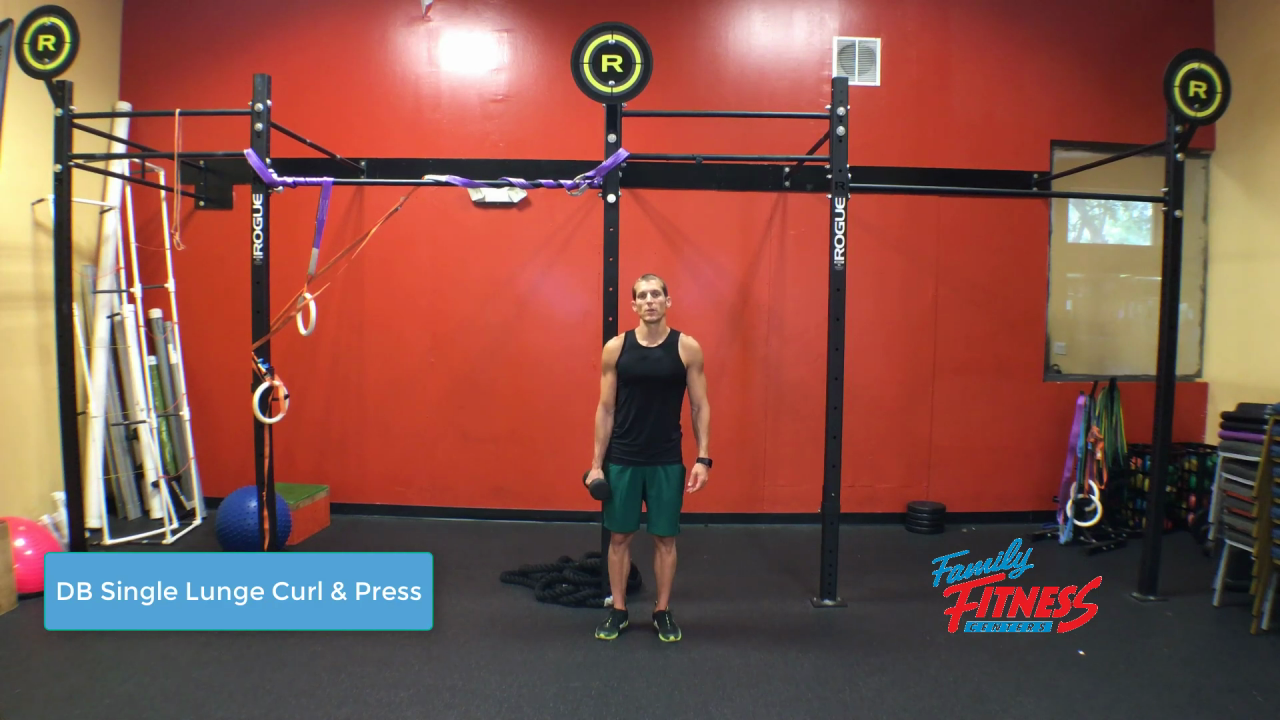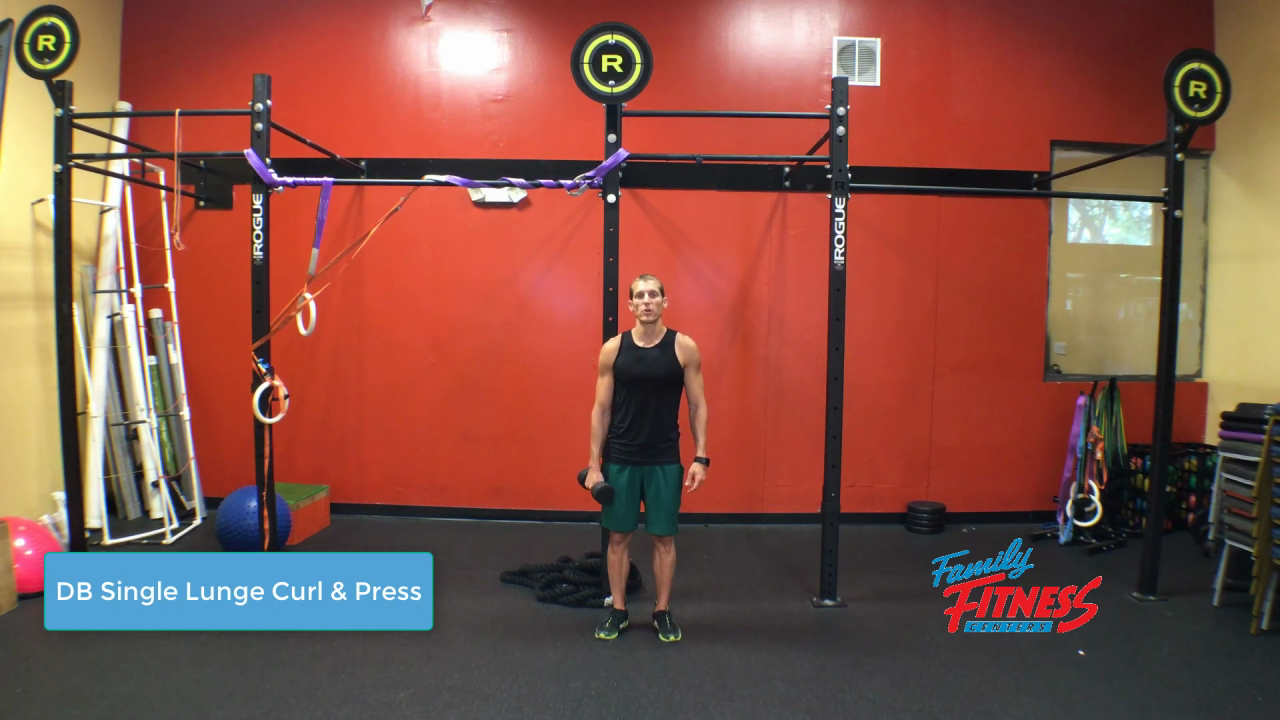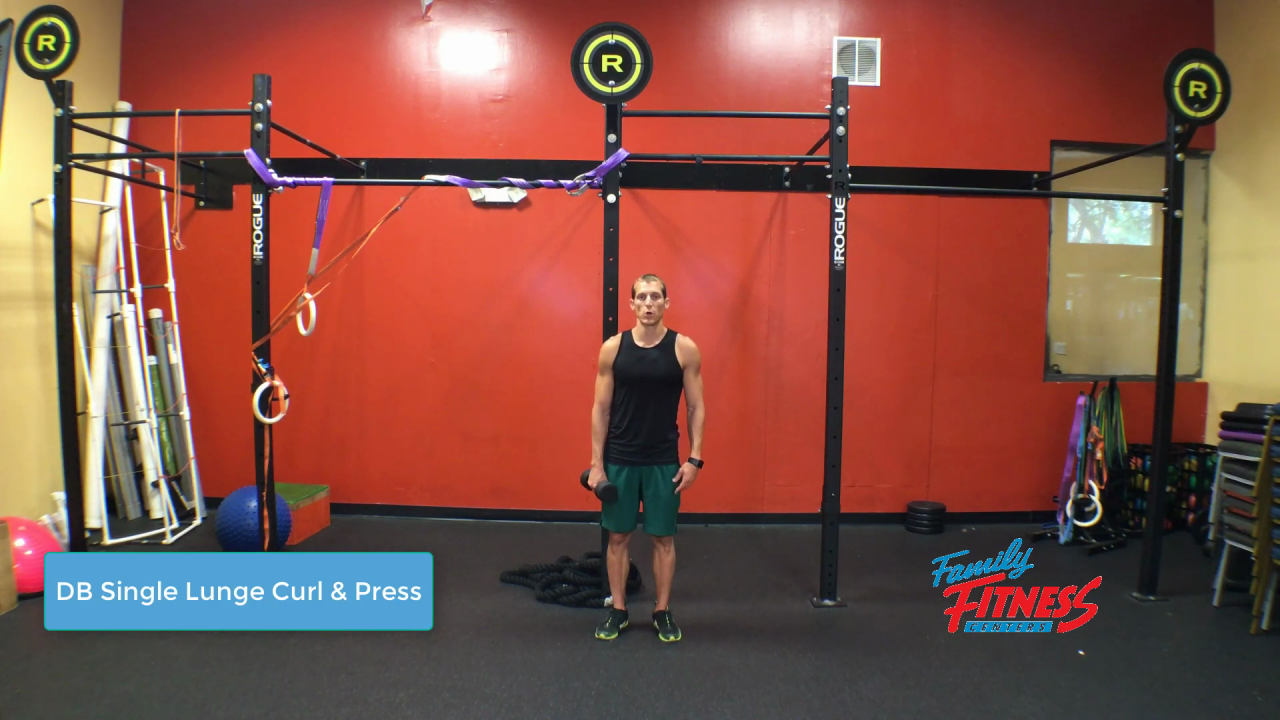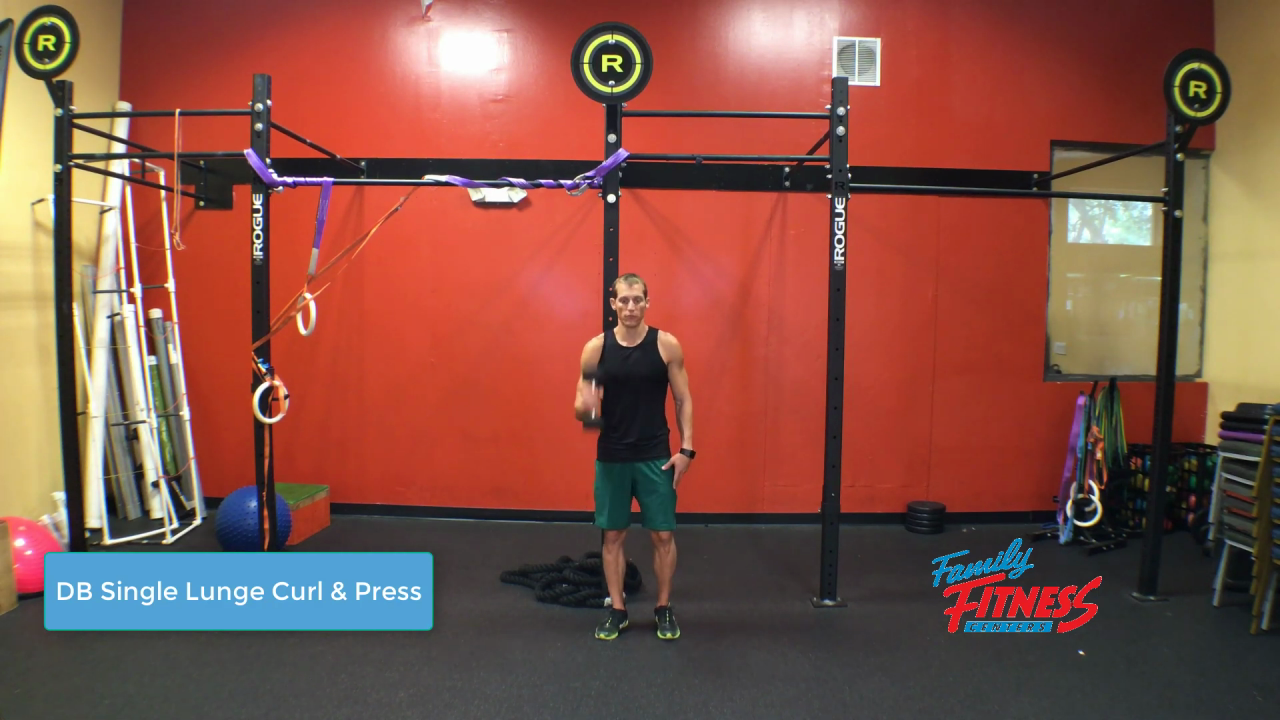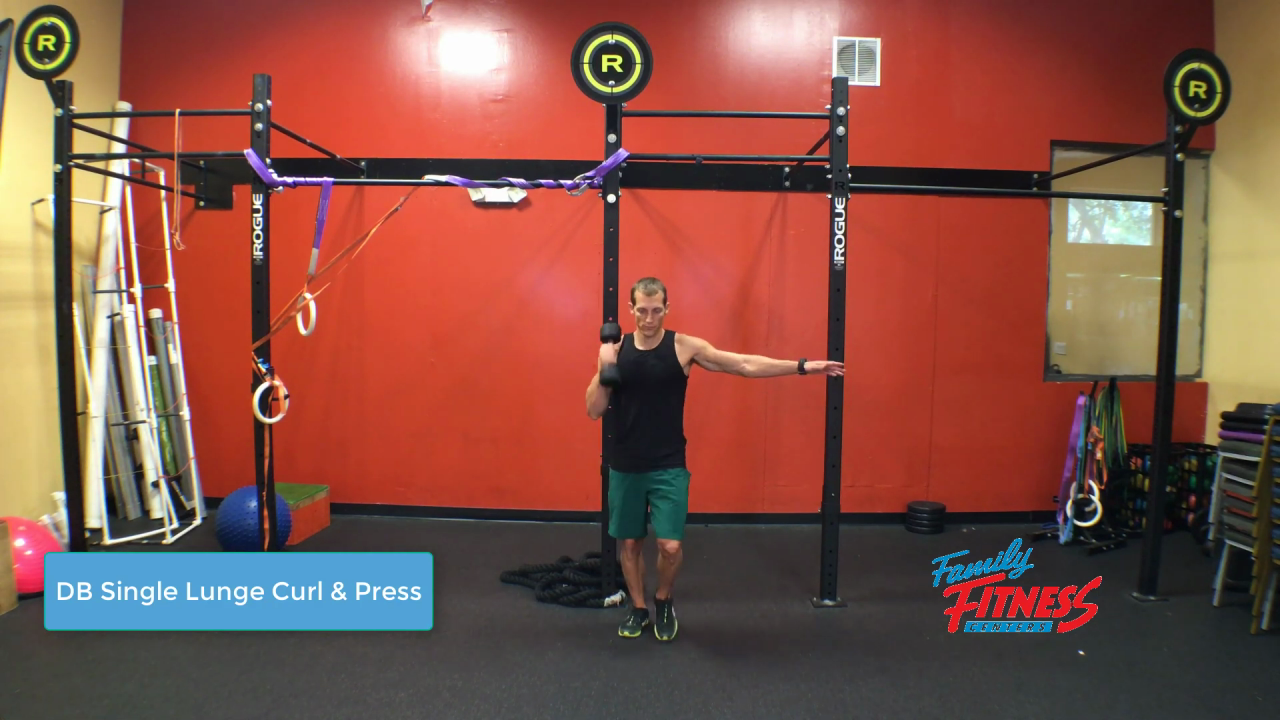
dt=1s
person 1, frame 1
left shoulder: (687, 347)
right shoulder: (615, 348)
left elbow: (700, 406)
right elbow: (606, 408)
left wrist: (703, 458)
right wrist: (596, 463)
left hip: (668, 461)
right hip: (622, 459)
left knee: (665, 538)
right knee: (619, 536)
left ankle: (663, 612)
right ankle: (618, 610)
person 1, frame 2
left shoulder: (684, 347)
right shoulder: (613, 349)
left elbow: (698, 405)
right elbow: (602, 409)
left wrist: (701, 457)
right wrist: (593, 464)
left hip: (665, 460)
right hip: (620, 459)
left knee: (664, 538)
right knee: (618, 536)
left ankle: (662, 612)
right ankle: (618, 610)
person 1, frame 3
left shoulder: (685, 348)
right shoulder: (613, 348)
left elbow: (696, 407)
right elbow: (601, 408)
left wrist: (694, 458)
right wrist: (596, 462)
left hip: (664, 461)
right hip: (619, 459)
left knee: (663, 538)
right knee: (618, 536)
left ankle: (662, 612)
right ankle: (618, 610)
person 1, frame 4
left shoulder: (666, 344)
right shoulder: (597, 347)
left elbow: (683, 399)
right elbow: (580, 405)
left wrist: (686, 448)
right wrist: (585, 406)
left hip: (656, 456)
right hip: (611, 458)
left knee: (663, 535)
right knee: (612, 535)
left ankle: (663, 607)
right ankle: (617, 610)
person 1, frame 5
left shoulder: (683, 346)
right shoulder: (615, 350)
left elbow: (746, 365)
right elbow: (594, 410)
left wrist: (802, 366)
right wrist: (603, 370)
left hip: (669, 466)
right hip: (625, 467)
left knee: (671, 545)
right knee: (629, 543)
left ankle: (663, 601)
right ankle: (638, 609)
